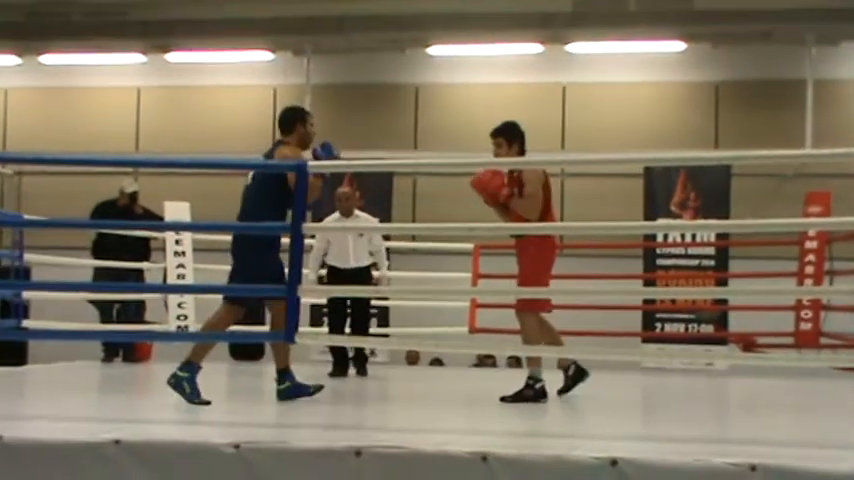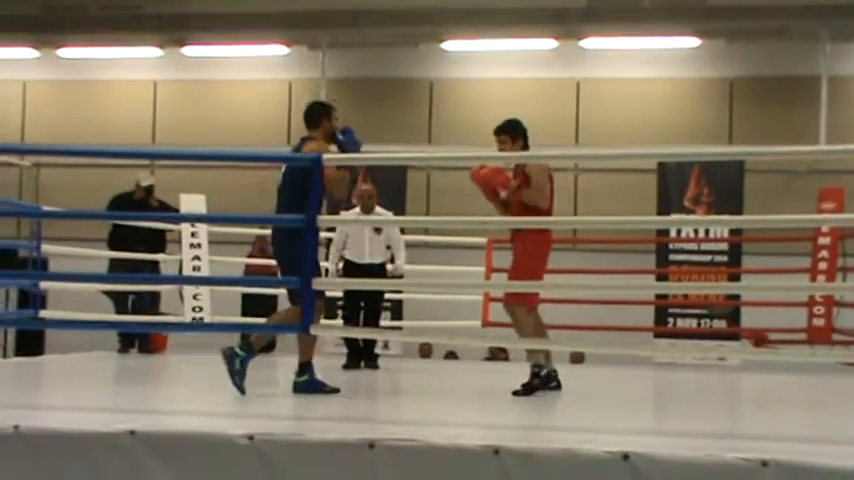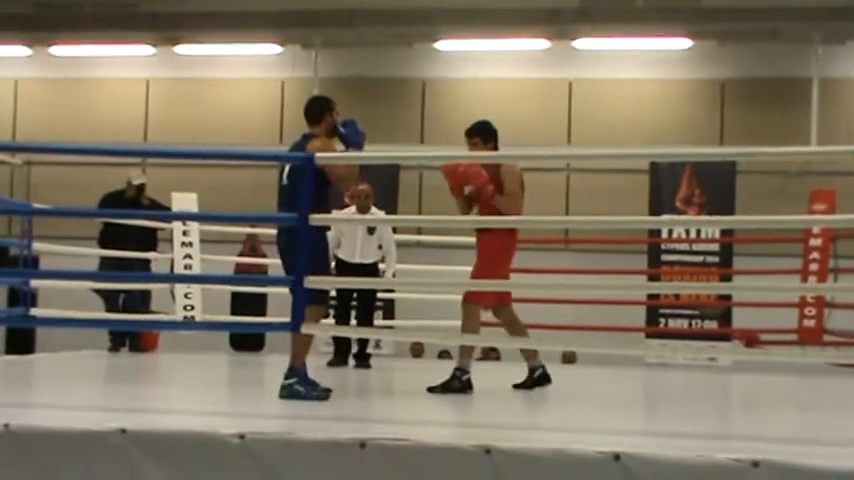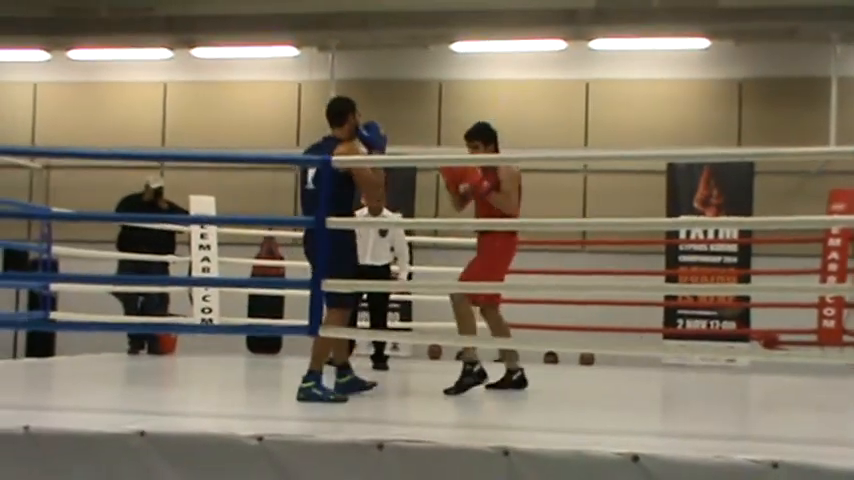
dt=0.3s
person 1, frame 1
left shoulder: (275, 154)
right shoulder: (290, 153)
right elbow: (307, 195)
right wrist: (322, 170)
left hip: (258, 242)
right hip: (255, 242)
left knee: (281, 309)
right knee: (232, 309)
left ankle: (286, 382)
right ankle: (185, 372)
person 1, frame 2
left shoulder: (308, 148)
right shoulder: (317, 149)
right elbow: (338, 190)
left wrist: (346, 158)
right wrist: (351, 157)
left hip: (292, 235)
right hip: (295, 237)
left knee: (312, 306)
right knee: (306, 306)
left ankle: (305, 375)
right ankle: (242, 352)
person 1, frame 3
left shoulder: (299, 147)
right shoulder: (322, 145)
right elbow: (346, 184)
right wrist: (355, 149)
left hip: (291, 233)
right hip: (305, 234)
left knee: (310, 305)
right knee: (315, 306)
left ankle: (299, 375)
right ankle: (292, 380)
person 1, frame 4
left shoulder: (312, 151)
right shoulder: (347, 150)
right elbow: (374, 194)
right wrist: (377, 152)
left hip: (315, 237)
right hip: (335, 239)
left knee: (340, 308)
right knee: (338, 311)
left ankle: (344, 375)
right ankle: (310, 382)
person 2, frame 1
left shoulder: (531, 171)
right shoulder: (512, 175)
left elbow: (532, 213)
right elbow: (510, 216)
left wrist: (502, 192)
right wrist: (490, 197)
left hip: (537, 244)
right hip: (530, 246)
left knee: (526, 312)
right knee: (532, 313)
left ankle: (535, 384)
right ankle: (572, 367)
person 2, frame 2
left shoulder: (534, 165)
right shoulder: (516, 170)
left elbow: (543, 201)
right elbow: (507, 212)
left wrist: (511, 184)
right wrist: (490, 190)
left hip: (534, 239)
right hip: (524, 240)
left knee: (514, 303)
right knee: (525, 307)
left ankle: (539, 367)
right ankle: (547, 372)
person 2, frame 3
left shoulder: (507, 169)
right shoulder: (483, 173)
left elbow: (513, 208)
right elbow: (466, 209)
left wrist: (485, 186)
right wrist: (456, 185)
left hip: (499, 241)
right hip: (488, 241)
left knee: (471, 303)
right knee: (502, 308)
left ankle: (462, 375)
right ankle: (537, 370)
person 2, frame 4
left shoulder: (505, 170)
right shoulder: (483, 172)
left elbow: (512, 207)
right elbow: (458, 205)
left wrist: (480, 185)
right wrist: (452, 182)
left hip: (499, 242)
right hip: (491, 243)
left knee: (460, 296)
right knee: (488, 308)
left ankle: (472, 366)
right ankle: (515, 372)
person 3, frame 1
left shoulder: (368, 221)
right shoulder: (328, 223)
left elbow: (378, 247)
right elbow: (317, 252)
left wrist: (383, 271)
right wrist: (312, 276)
left hip: (361, 273)
right hip: (336, 274)
left knee: (361, 319)
right knee: (336, 321)
left ankle: (359, 360)
right ankle: (340, 363)
person 3, frame 2
left shoulder: (387, 218)
right shoulder: (347, 218)
left elbow: (398, 244)
right elbow: (337, 244)
left wrist: (398, 264)
right wrist: (332, 267)
left hip: (377, 269)
right hip: (352, 268)
left knee: (372, 314)
right knee: (351, 314)
left ankle: (369, 355)
right ankle: (353, 356)
person 3, frame 3
right shoulder: (342, 216)
left elbow: (389, 248)
right elbow: (332, 241)
left wrist: (389, 273)
left hip: (369, 269)
right hip: (344, 266)
left knee: (366, 314)
right knee: (342, 311)
left ankle: (362, 354)
right ankle: (340, 353)
person 3, frame 4
right shoulder: (356, 218)
left elbow: (402, 249)
left wrist: (402, 273)
left hip: (380, 271)
right hip: (357, 269)
left knee: (379, 317)
right knee: (349, 313)
left ankle: (379, 356)
person 4, frame 1
left shoulder: (144, 213)
right shoulder: (105, 208)
left wrist: (141, 215)
right wrist: (120, 207)
left hip: (132, 269)
right hip: (106, 267)
left knee: (132, 311)
right knee: (106, 309)
left ankle: (129, 350)
right ankle: (110, 350)
person 4, frame 2
left shoulder: (159, 206)
right shoulder: (121, 201)
left wrist: (157, 208)
right wrist: (135, 200)
left hip: (148, 261)
right hip: (122, 258)
left knee: (147, 302)
right knee: (121, 300)
left ankle: (144, 340)
right ankle: (125, 340)
person 4, frame 3
left shoulder: (150, 204)
right shoulder: (113, 199)
left wrist: (148, 207)
right wrist: (127, 198)
left hip: (139, 260)
right hip: (112, 257)
left knee: (137, 301)
right knee: (111, 299)
left ankle: (134, 339)
right ankle: (116, 339)
person 4, frame 4
left shoulder: (169, 207)
right shoulder: (131, 202)
left wrist: (166, 210)
right wrist: (144, 201)
left hip: (157, 262)
right hip: (131, 260)
left knee: (155, 304)
right knee: (130, 303)
left ankle: (153, 341)
right ankle: (135, 341)
